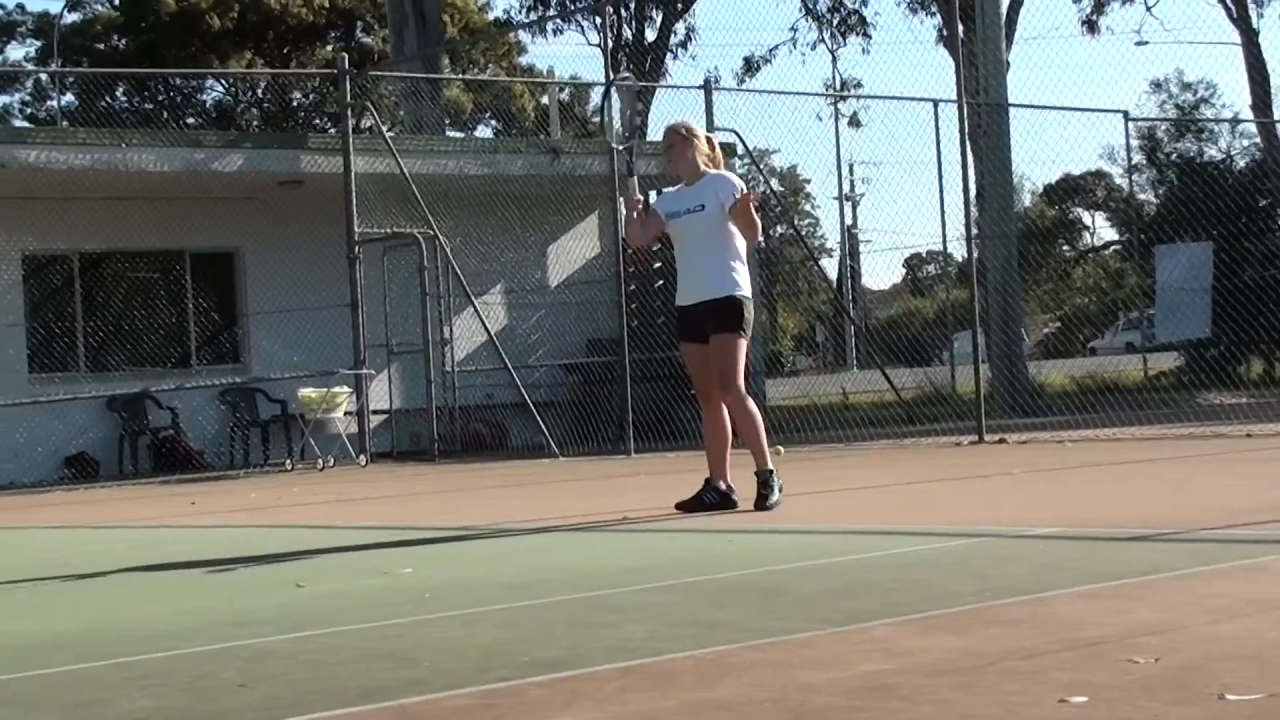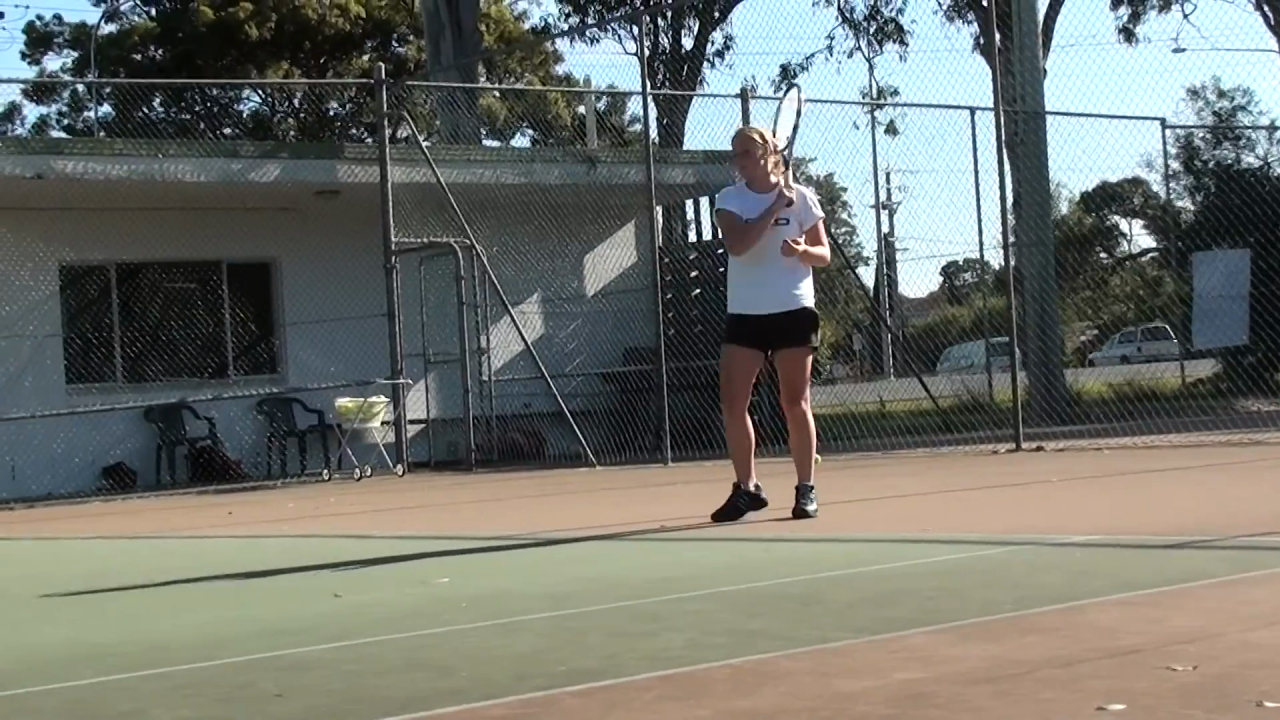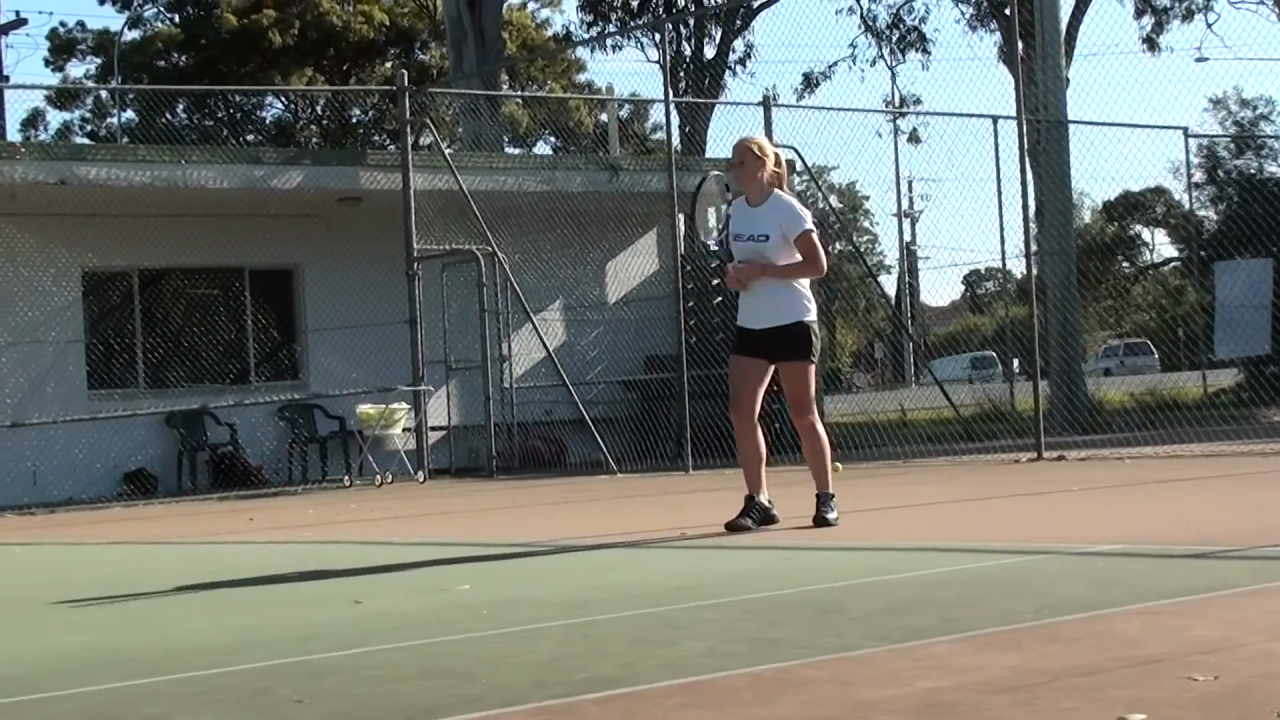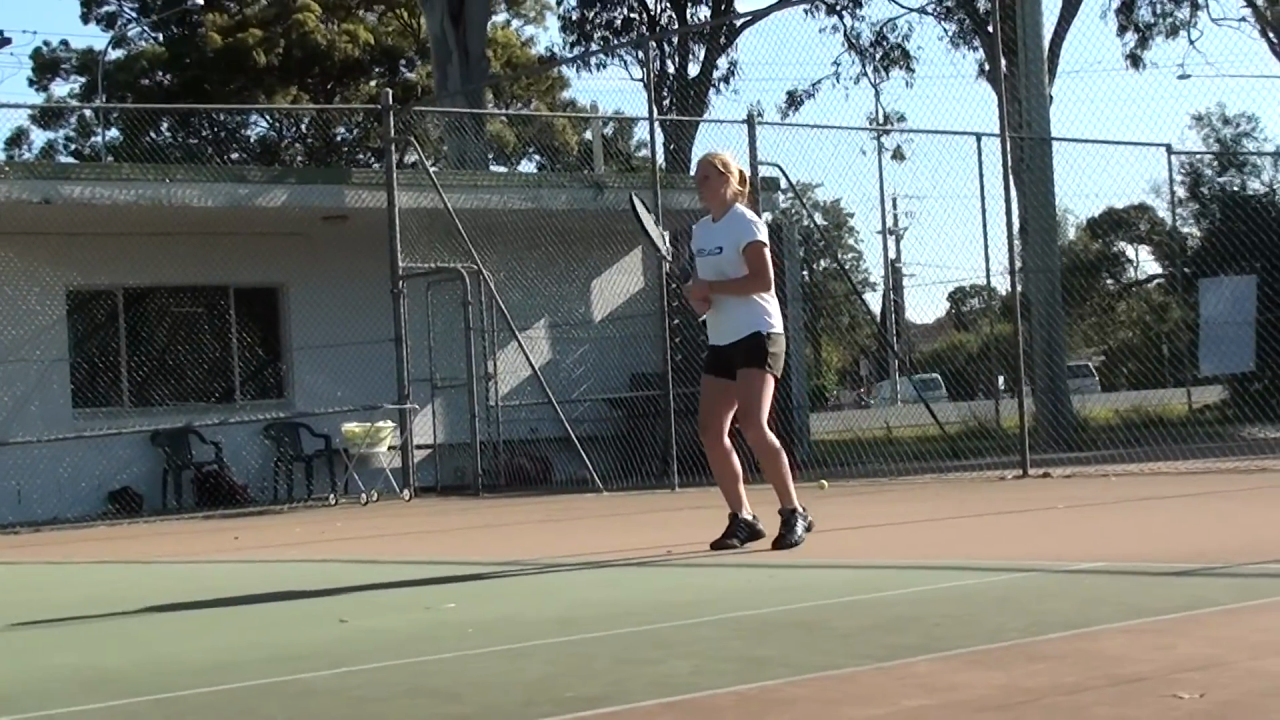
dt=0.5s
person 1, frame 1
left shoulder: (724, 184)
right shoulder: (669, 200)
left elbow: (752, 236)
right elbow: (638, 239)
left wrist: (747, 209)
right wrist: (632, 212)
left hip: (726, 298)
right hip: (688, 305)
left knee: (731, 388)
right knee: (708, 397)
left ankle: (767, 477)
right ankle: (719, 485)
person 1, frame 2
left shoulder: (802, 197)
right shoulder: (729, 198)
left elbow: (824, 253)
right elbow: (737, 245)
left wrist: (802, 249)
right wrist: (774, 209)
left hip: (793, 309)
right hip: (745, 313)
left knee: (795, 403)
right knee: (732, 402)
left ankle: (805, 489)
right ankle: (746, 487)
person 1, frame 3
left shoulder: (789, 210)
right shoulder: (734, 212)
left elbow: (817, 266)
left wrist: (764, 269)
right wrist: (736, 273)
left hip: (792, 322)
right hip: (751, 326)
left knee: (803, 414)
right knee: (742, 412)
left ankle: (826, 497)
right ankle: (758, 502)
person 1, frame 4
left shoulder: (746, 223)
right shoulder: (700, 231)
left elbow: (764, 280)
left wrist: (711, 287)
right wrist: (697, 296)
left hip: (757, 334)
right hip: (721, 340)
left knee: (753, 426)
right knee: (710, 431)
left ankle: (793, 513)
right ankle: (742, 519)
